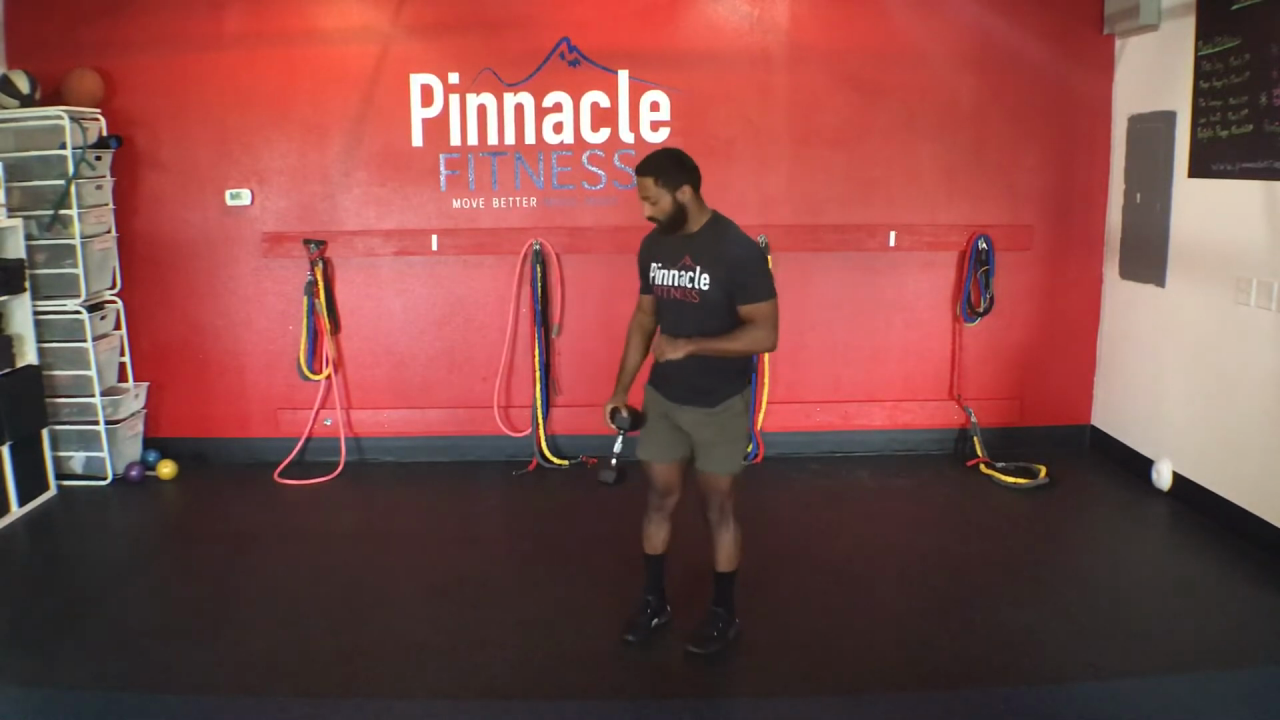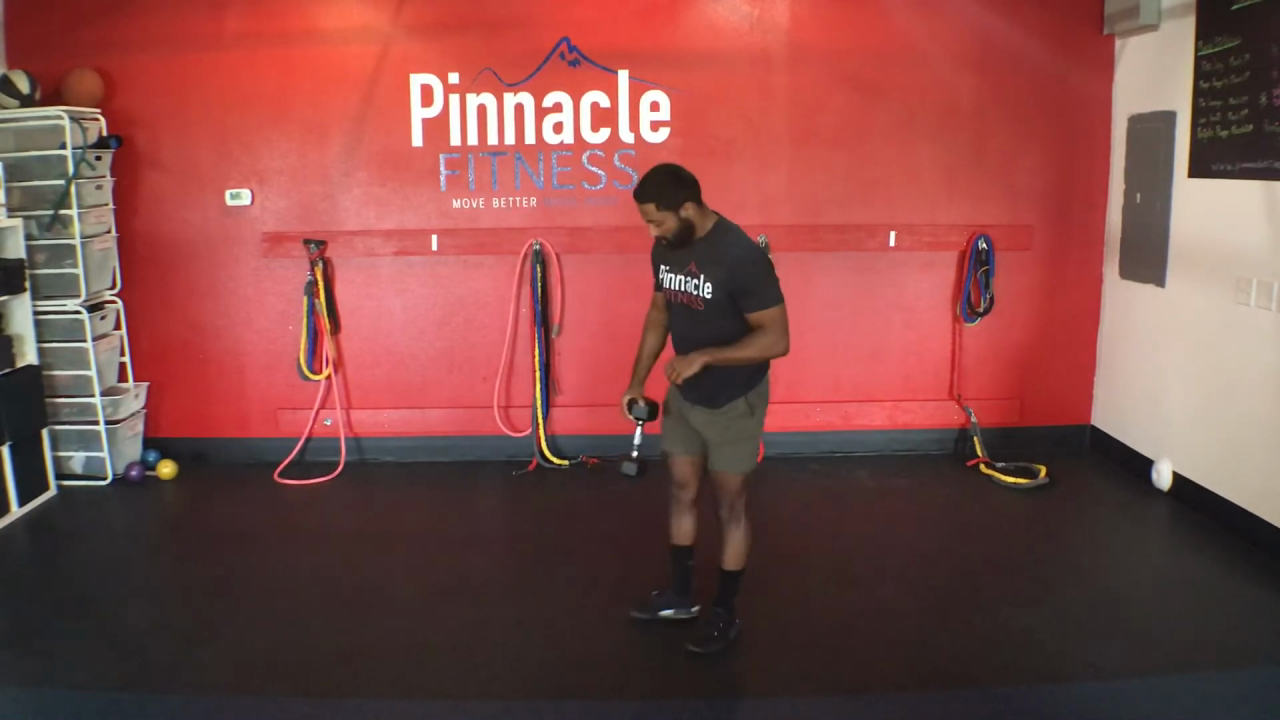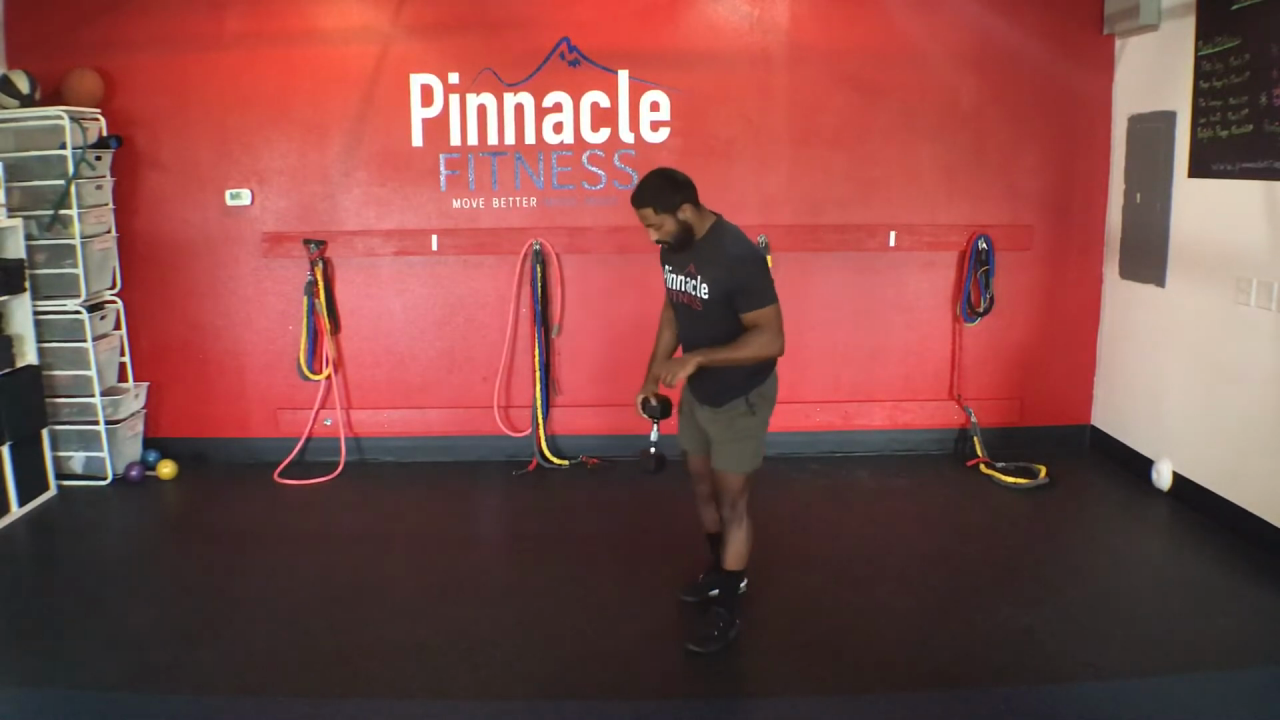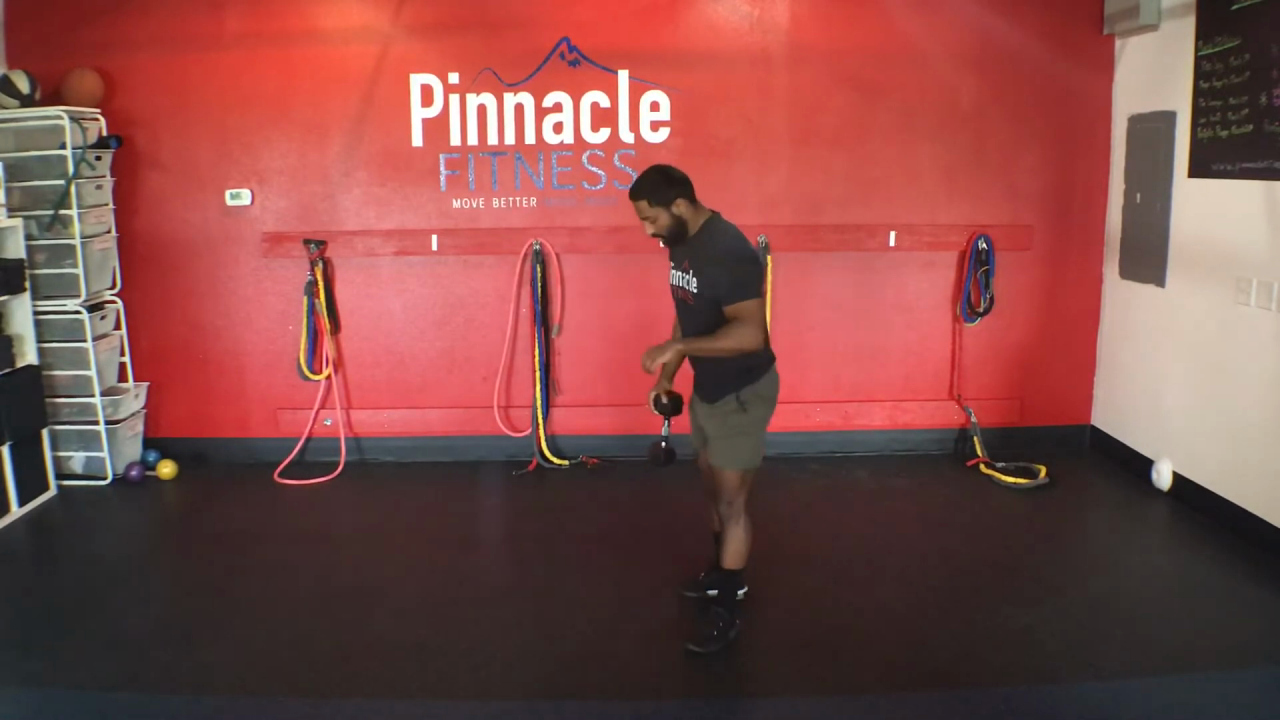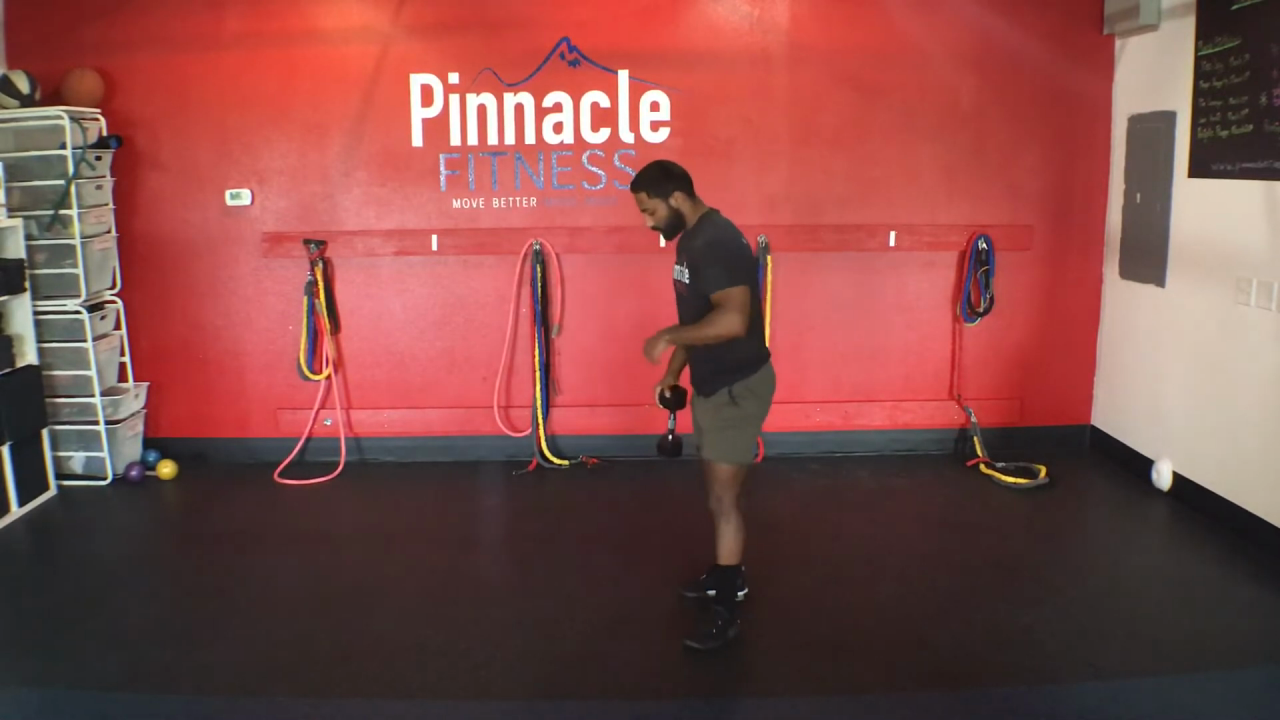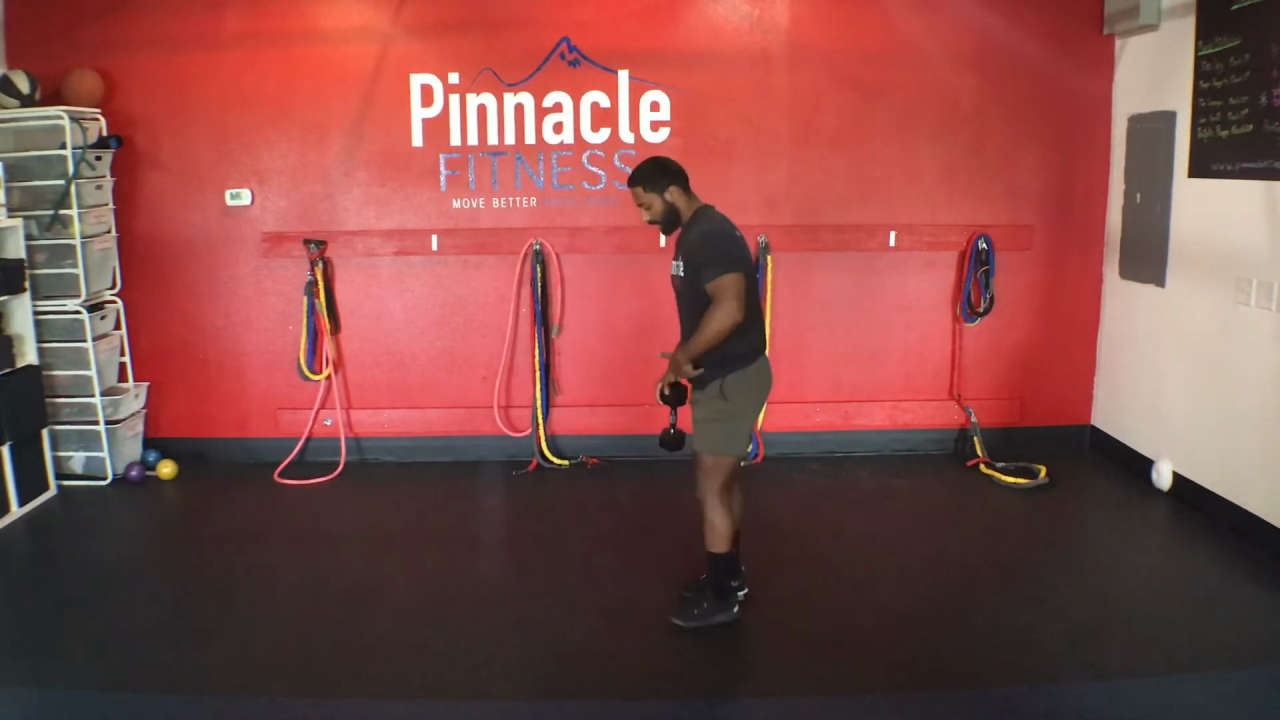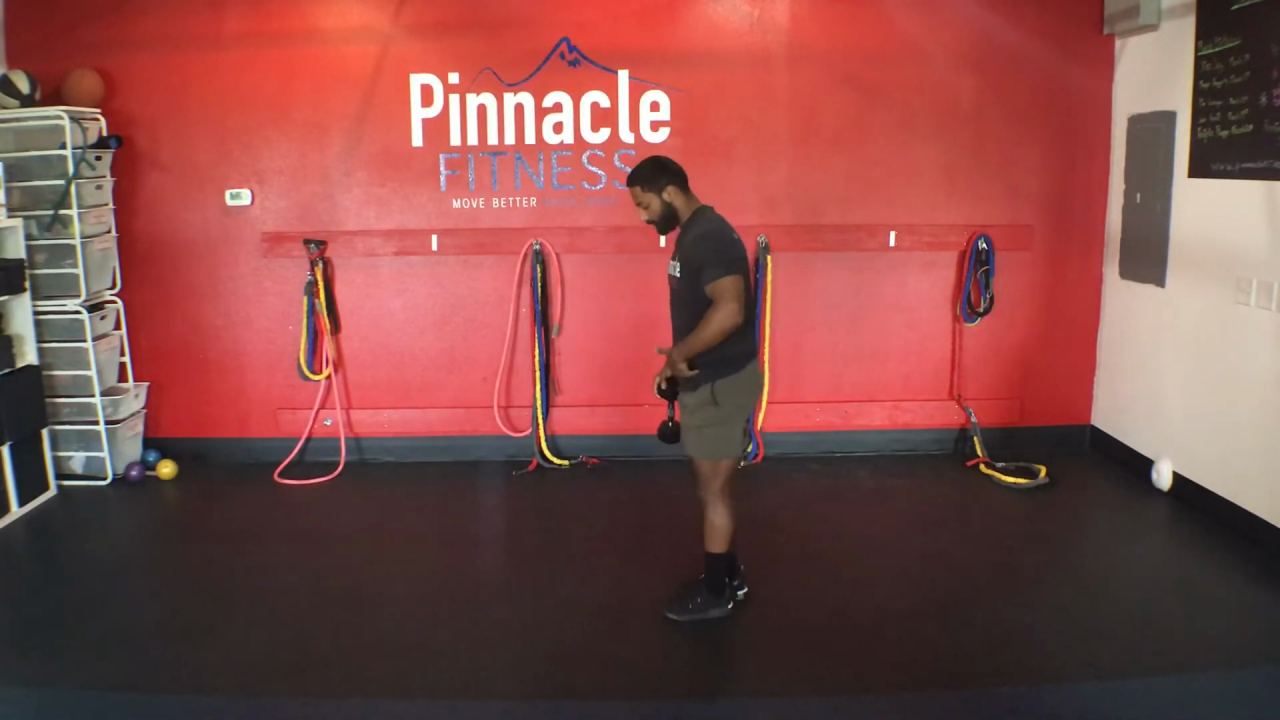
dt=0.2s
person 1, frame 1
left shoulder: (738, 252)
right shoulder: (653, 245)
left elbow: (765, 333)
left wrist: (690, 345)
right wrist: (622, 388)
left hip: (721, 402)
right hip: (664, 397)
left knee: (717, 507)
right knee: (660, 499)
left ankle: (723, 612)
right ankle: (654, 604)
person 1, frame 2
left shoulder: (742, 257)
right shoulder: (666, 248)
left elbow: (776, 339)
left wrist: (704, 357)
right wrist: (638, 379)
left hip: (735, 400)
right hip: (685, 395)
left knee: (728, 505)
right knee: (681, 493)
left ankle: (724, 612)
right ankle: (678, 593)
person 1, frame 3
left shoulder: (738, 257)
right shoulder: (674, 248)
left elbow: (770, 340)
left wrist: (697, 358)
right wrist: (653, 375)
left hip: (742, 398)
right hip: (699, 392)
left knee: (731, 503)
right knee: (702, 487)
left ankle: (726, 612)
right ankle: (722, 573)
person 1, frame 4
left shoulder: (727, 251)
right shoulder: (682, 244)
left elbow: (750, 333)
left wrist: (677, 346)
right wrist: (667, 374)
left hip: (743, 392)
right hip: (709, 387)
left knee: (731, 502)
right knee: (714, 487)
left ankle: (727, 612)
right ankle: (727, 572)
person 1, frame 5
left shoulder: (717, 243)
right shoulder: (690, 239)
left elbow: (733, 321)
left wrist: (669, 338)
right wrist: (674, 368)
left hip: (739, 387)
right hip: (714, 382)
left knee: (722, 498)
right knee: (721, 488)
left ankle: (726, 612)
right ankle: (729, 572)
person 1, frame 6
left shoulder: (710, 236)
right shoulder: (692, 233)
left elbow: (730, 308)
left wrist: (686, 356)
right wrist: (678, 366)
left hip: (733, 380)
right hip: (716, 377)
left knee: (710, 489)
right knee: (721, 482)
left ankle: (721, 596)
right ankle: (729, 574)
person 1, frame 7
left shoulder: (708, 237)
right shoulder: (693, 233)
left elbow: (729, 310)
left wrist: (680, 354)
right wrist: (678, 359)
left hip: (723, 383)
right hip: (704, 379)
left knee: (711, 489)
right knee: (708, 483)
left ankle: (717, 593)
right ankle: (728, 573)
